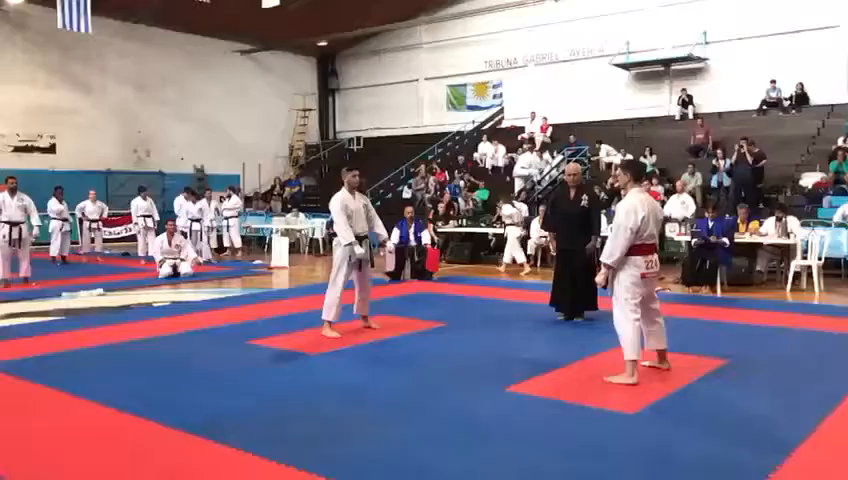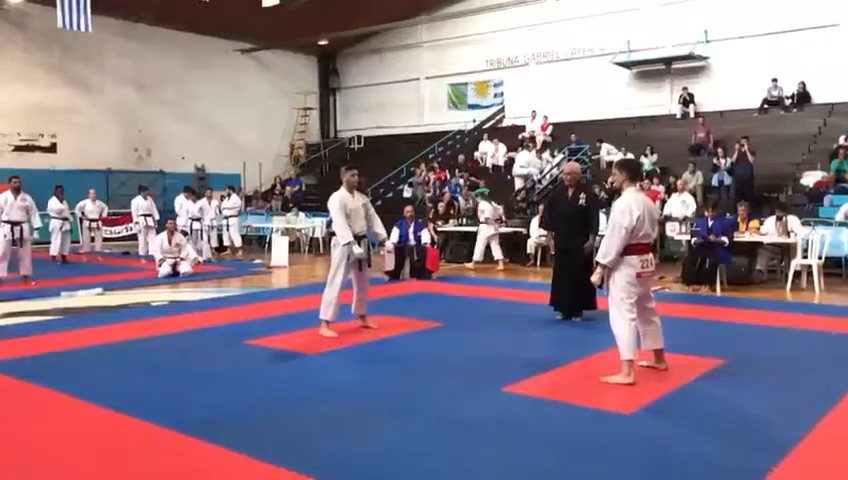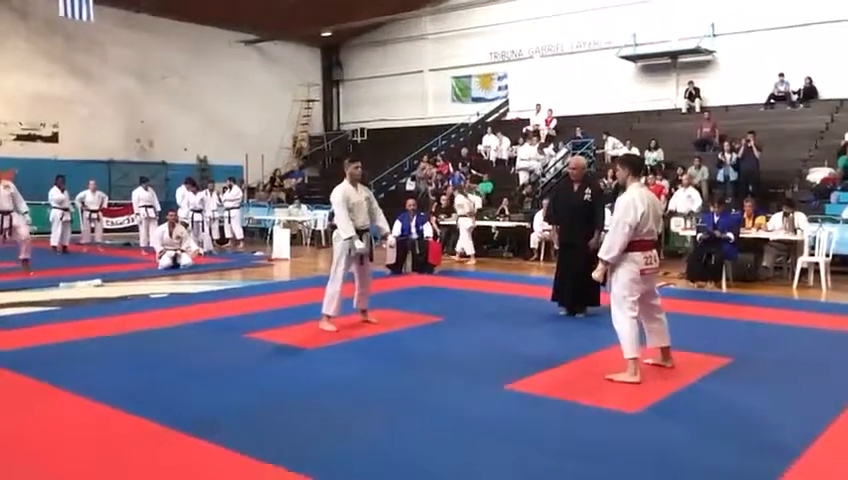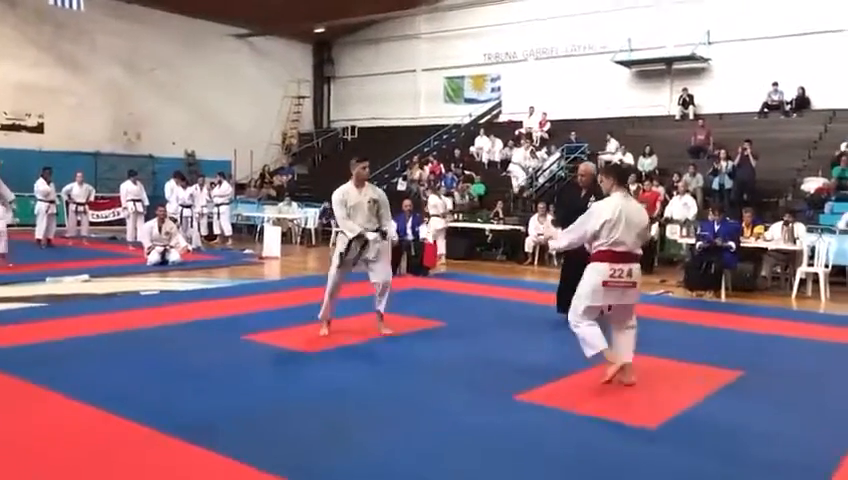
dt=0.5s
person 1, frame 1
left shoulder: (628, 204)
right shoulder: (652, 202)
left elbow: (618, 239)
right elbow: (652, 233)
left wrist: (605, 269)
left hip: (630, 264)
right hip: (649, 261)
left knee: (627, 315)
right knee: (650, 311)
left ankle: (630, 373)
right ankle: (662, 359)
person 1, frame 2
left shoulder: (623, 203)
right shoulder: (648, 202)
left elbow: (614, 239)
right elbow: (651, 234)
left wrist: (600, 268)
left hip: (625, 264)
right hip: (645, 261)
left knee: (623, 314)
right knee: (646, 311)
left ankle: (626, 372)
right ankle: (659, 359)
person 1, frame 3
left shoulder: (628, 199)
right shoulder: (652, 197)
left elbow: (618, 235)
left wrist: (602, 264)
left hip: (629, 260)
right hip: (648, 257)
left knee: (624, 312)
right knee: (652, 308)
left ankle: (632, 371)
right ankle: (666, 356)
person 1, frame 4
left shoulder: (601, 207)
right shoulder: (641, 211)
left elbow: (575, 233)
right elbow: (642, 240)
left wrist: (554, 242)
left hip: (602, 269)
right hip: (630, 270)
left knee: (579, 318)
right knee: (624, 322)
left ankle: (613, 360)
right ankle: (627, 372)
person 2, frame 1
left shoulder: (363, 199)
right shoulder: (338, 199)
left elbow: (374, 220)
right elbow: (342, 225)
left wrist: (385, 240)
right wrist: (354, 245)
left hip: (364, 244)
right hip: (346, 246)
left knee: (364, 284)
right knee: (337, 284)
left ankle: (364, 318)
right ankle: (327, 325)
person 2, frame 2
left shoulder: (362, 198)
right shoulder: (337, 198)
left elbow: (373, 219)
right elbow: (340, 225)
left wrist: (384, 239)
right wrist: (353, 245)
left hip: (362, 243)
right hip: (345, 245)
left knee: (362, 283)
right knee: (335, 283)
left ankle: (362, 317)
right ankle: (325, 324)
person 2, frame 3
left shoulder: (366, 191)
right shoulder: (340, 192)
left elbow: (376, 213)
right elbow: (342, 219)
left wrist: (386, 234)
right wrist: (354, 239)
left hip: (364, 237)
right hip: (346, 238)
left knee: (364, 277)
right knee: (337, 277)
left ankle: (363, 312)
right ankle: (325, 318)
person 2, frame 4
left shoulder: (377, 193)
right shoulder: (341, 193)
left elbow: (385, 216)
right elbow: (342, 221)
left wrist: (390, 233)
right wrist: (365, 233)
left hip: (373, 242)
right hip: (348, 241)
left knee: (384, 279)
right knee: (334, 283)
left ankle: (381, 319)
right ankle: (325, 321)
person 3, frame 1
left shoulder: (589, 194)
right shoulder: (558, 194)
left elbow: (595, 220)
right elbow: (550, 217)
left wrist: (593, 241)
right wrist: (552, 239)
left hip: (583, 244)
right hip: (563, 243)
left knee: (582, 277)
right knee: (562, 276)
left ankle: (579, 310)
right ankle: (564, 309)
person 3, frame 2
left shoulder: (588, 193)
right shoulder: (557, 193)
left elbow: (594, 219)
right elbow: (548, 216)
left wrist: (591, 240)
right wrist: (550, 238)
left hip: (581, 243)
right hip: (561, 242)
left knee: (580, 276)
right knee: (561, 275)
left ankle: (577, 309)
right ankle: (562, 308)
person 3, frame 3
left shoulder: (594, 188)
right shoulder: (562, 187)
left elbow: (599, 215)
right elbow: (554, 210)
left wrist: (596, 237)
right wrist: (556, 231)
left hip: (585, 238)
right hip: (566, 237)
left knee: (584, 271)
right knee: (564, 270)
left ankle: (581, 305)
right ankle: (566, 303)
person 3, frame 4
left shoulder: (599, 194)
right shoulder: (570, 189)
right elbow: (560, 210)
right wrist: (561, 230)
right knee: (569, 277)
right ankle: (569, 308)
